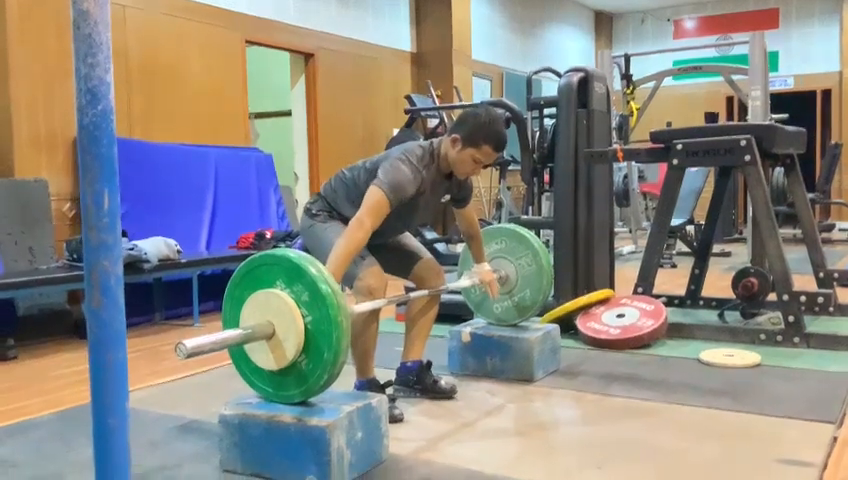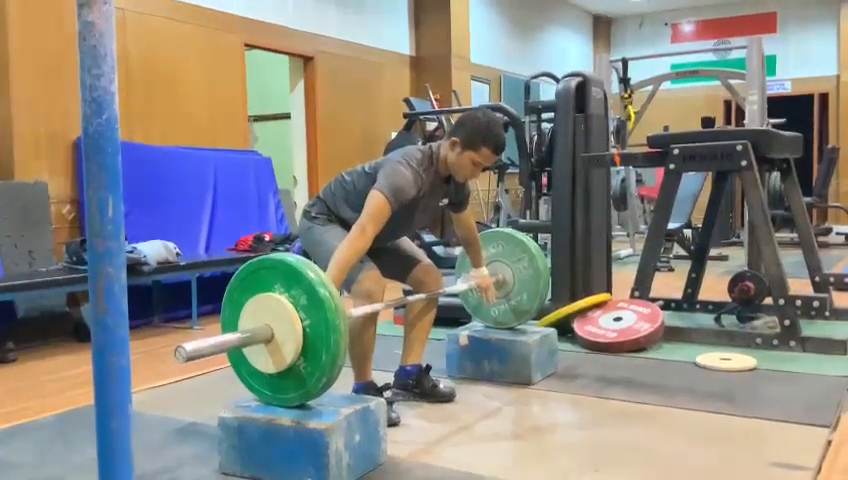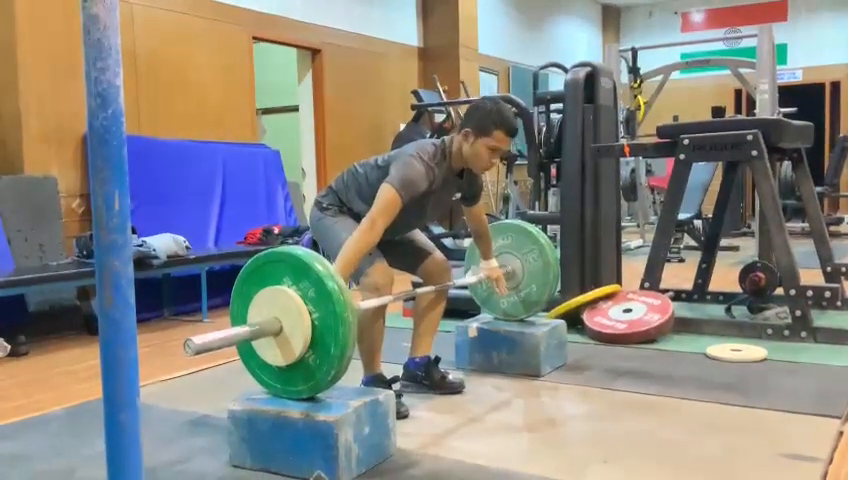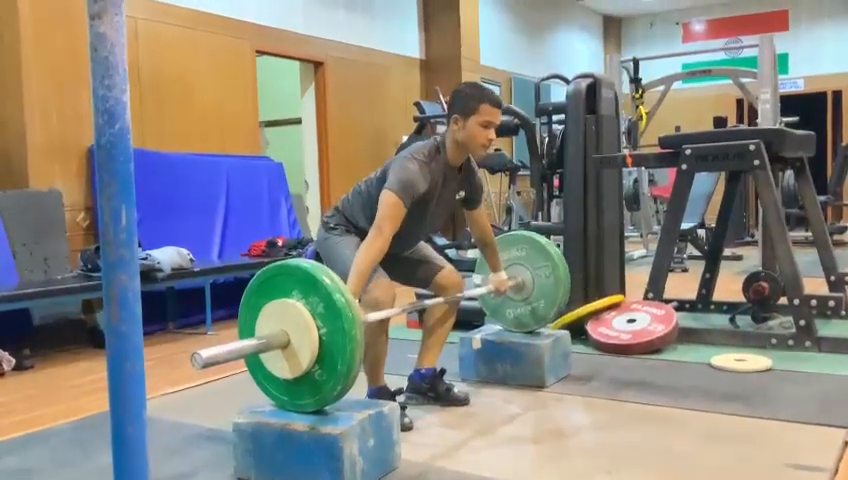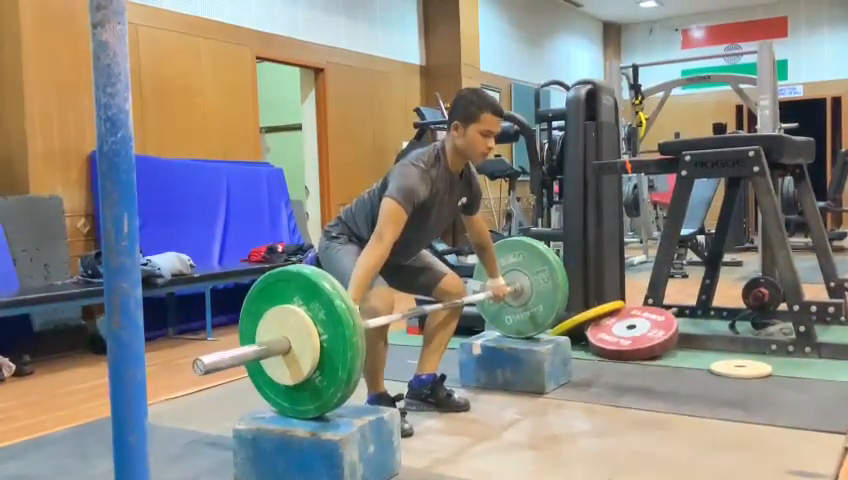
dt=1s
person 1, frame 1
left shoulder: (458, 178)
right shoulder: (407, 167)
left elbow: (469, 226)
right elbow: (360, 226)
left wrist: (482, 266)
left hip: (379, 225)
right hip: (327, 218)
left knee: (431, 275)
right knee: (371, 282)
left ankle: (411, 372)
right ankle: (366, 387)
person 1, frame 2
left shoulder: (456, 182)
right shoulder: (407, 171)
left elbow: (468, 232)
right elbow: (362, 231)
left wrist: (480, 271)
left hip: (376, 228)
right hip: (326, 221)
left knee: (429, 280)
right knee: (370, 286)
left ankle: (409, 376)
right ankle: (364, 390)
person 1, frame 3
left shoulder: (469, 175)
right shoulder: (419, 164)
left elbow: (478, 225)
right elbow: (371, 226)
left wrist: (489, 264)
left hip: (387, 219)
right hip: (337, 212)
left knee: (438, 271)
right knee: (378, 279)
left ankle: (418, 368)
right ankle: (373, 383)
person 1, frame 4
left shoulder: (468, 174)
right shoulder: (416, 167)
left elbow: (482, 232)
right elbow: (379, 234)
left wrist: (498, 274)
right wrist: (348, 300)
left hip: (398, 240)
right hip: (345, 232)
left knee: (451, 283)
right knee: (381, 296)
left ankle: (423, 380)
right ankle: (378, 396)
person 1, frame 5
left shoulder: (468, 180)
right shoulder: (417, 173)
left elbow: (480, 238)
right elbow: (380, 241)
left wrist: (496, 279)
right wrist: (349, 306)
left hip: (399, 249)
right hip: (347, 241)
left knee: (453, 289)
right knee: (379, 304)
left ankle: (423, 385)
right ankle: (378, 402)
